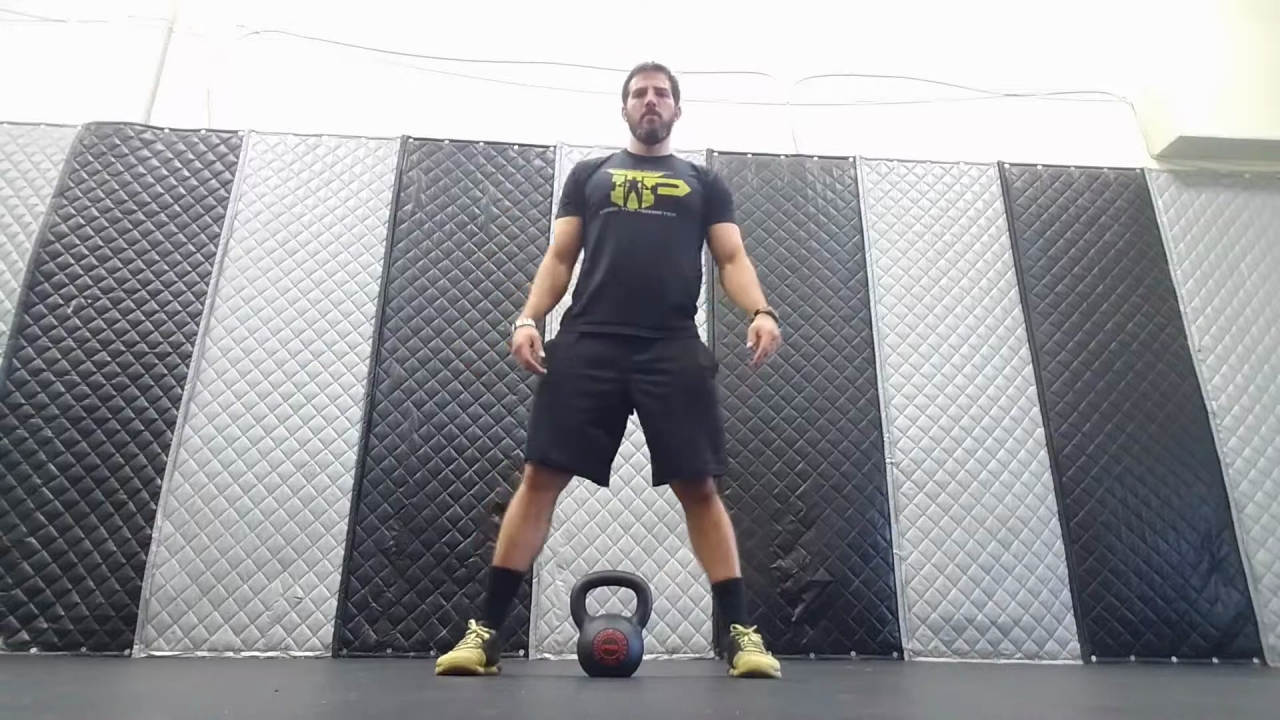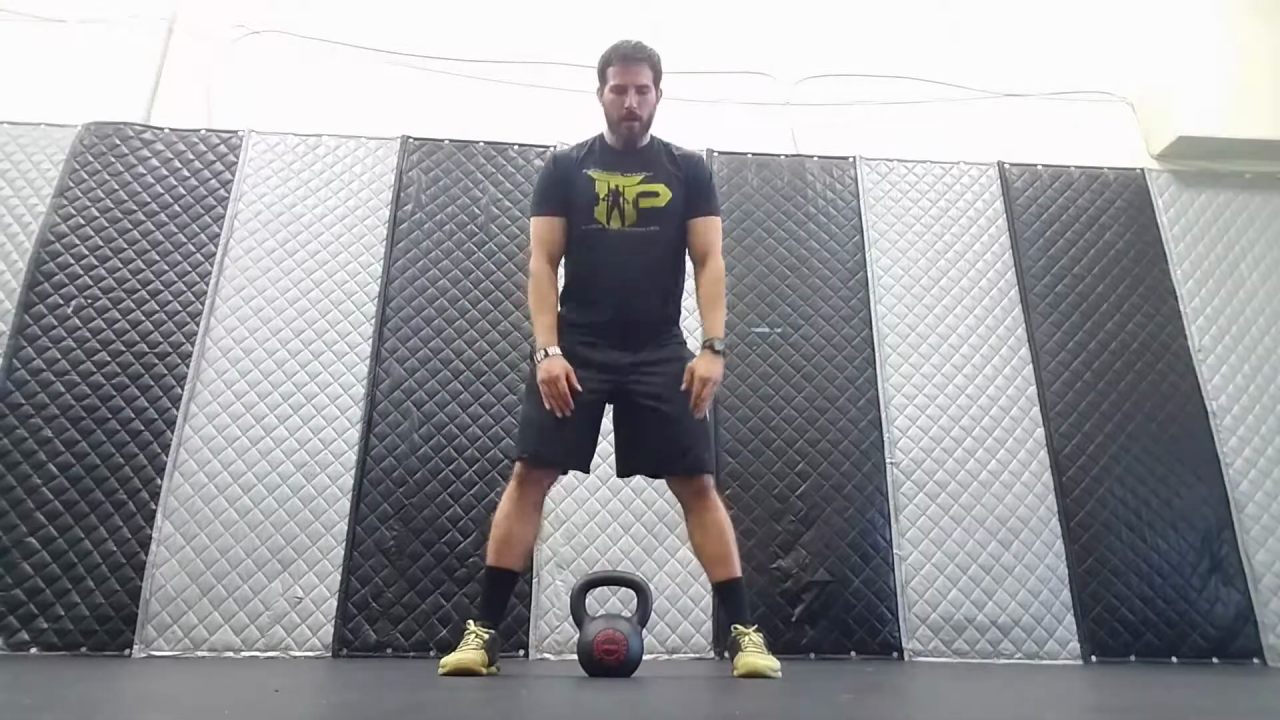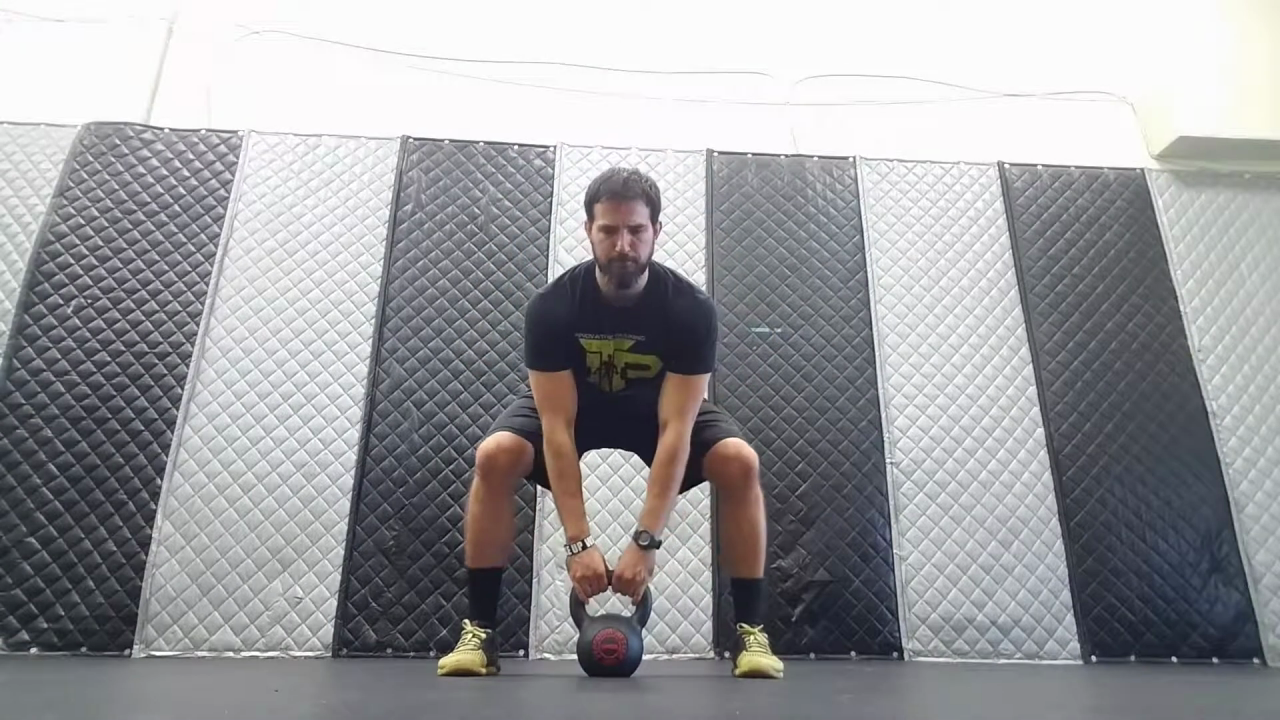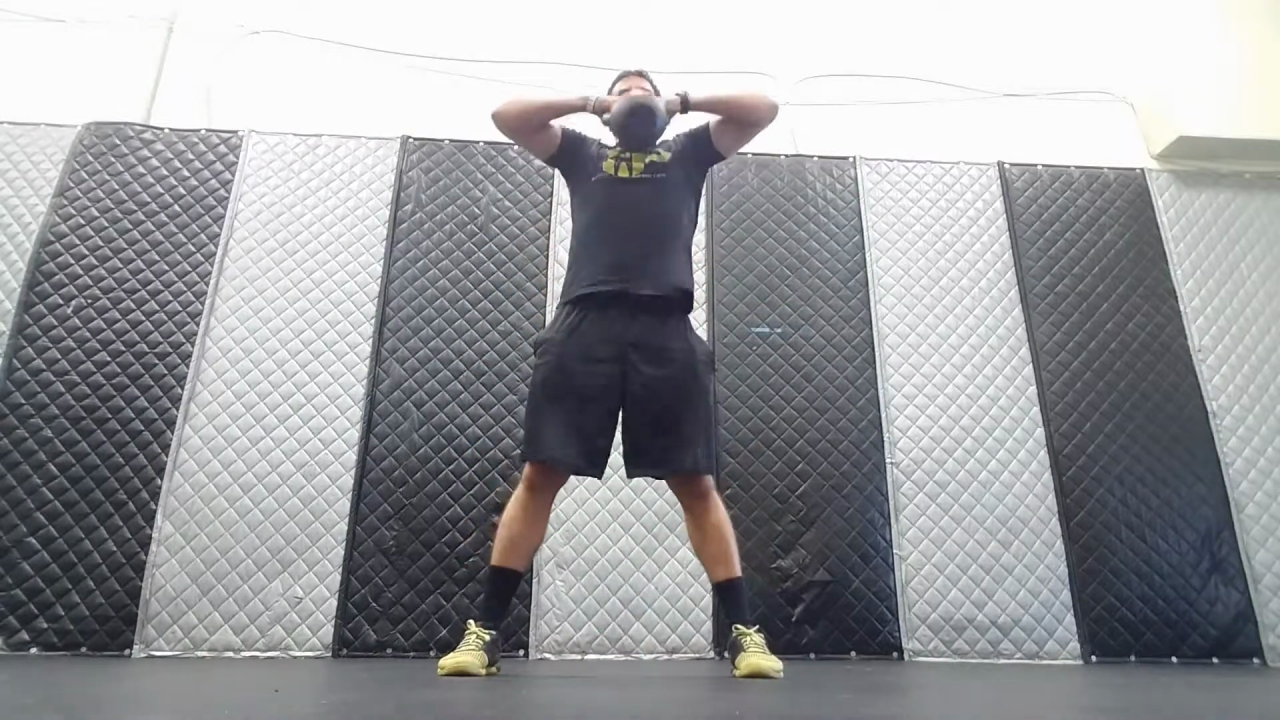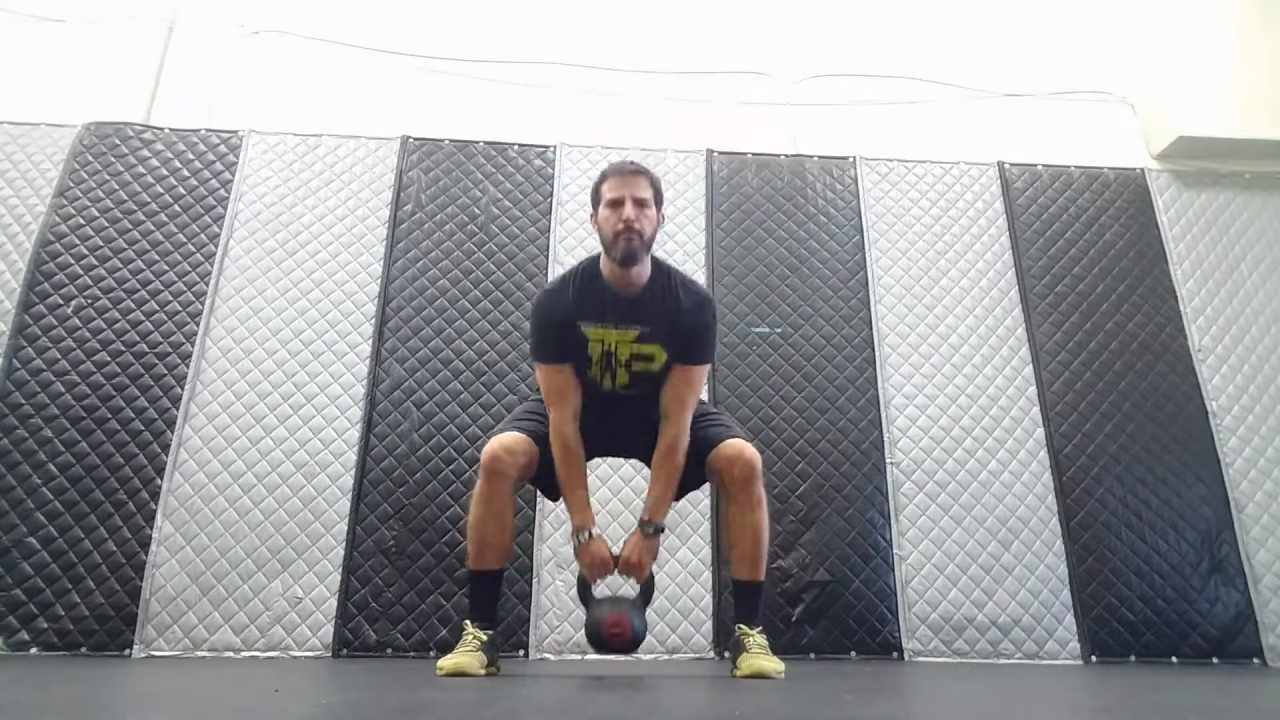
dt=1s
person 1, frame 1
left shoulder: (704, 182)
right shoulder: (588, 174)
left elbow: (732, 259)
right elbow: (559, 257)
left wrist: (761, 311)
right wrist: (528, 318)
left hip: (672, 349)
right hip: (585, 343)
left knee: (699, 487)
right knee: (540, 477)
left ankle: (740, 631)
right ankle: (485, 631)
person 1, frame 2
left shoulder: (687, 170)
right shoulder: (565, 167)
left elbow: (709, 261)
right elbow: (542, 262)
left wrist: (712, 347)
right wrist: (548, 349)
left hip: (659, 352)
right hip: (576, 347)
left knee: (696, 484)
right knee: (530, 475)
left ankle: (743, 631)
right ankle: (483, 631)
person 1, frame 3
left shoulder: (691, 309)
right shoulder: (551, 307)
left elbow: (675, 430)
right elbow: (558, 429)
left wrist: (645, 541)
right wrist: (578, 542)
left hip: (657, 409)
right hip: (571, 405)
left knee: (740, 462)
right knee: (495, 456)
left ankle: (749, 631)
right ankle: (479, 631)
person 1, frame 4
left shoulder: (688, 149)
right shoulder: (581, 149)
left elbow: (763, 109)
right elbow: (506, 115)
left wrist: (684, 103)
right wrist: (588, 102)
left hip: (665, 328)
right hip: (585, 324)
left knee: (696, 483)
right knee: (540, 475)
left ankle: (743, 632)
right ankle: (484, 630)
person 1, frame 5
left shoulder: (691, 304)
right shoulder: (558, 301)
left elbow: (676, 427)
right elbow: (563, 420)
left wrist: (649, 529)
right wrist: (583, 532)
left hip: (661, 416)
right hip: (577, 413)
left knee: (742, 464)
right knee: (499, 458)
left ankle: (748, 632)
right ankle: (479, 633)
